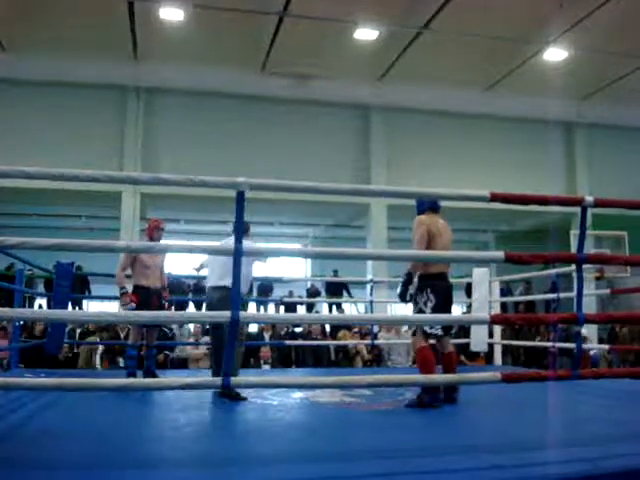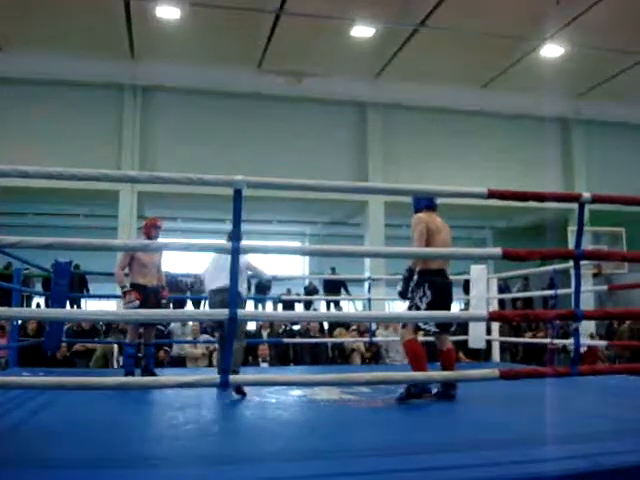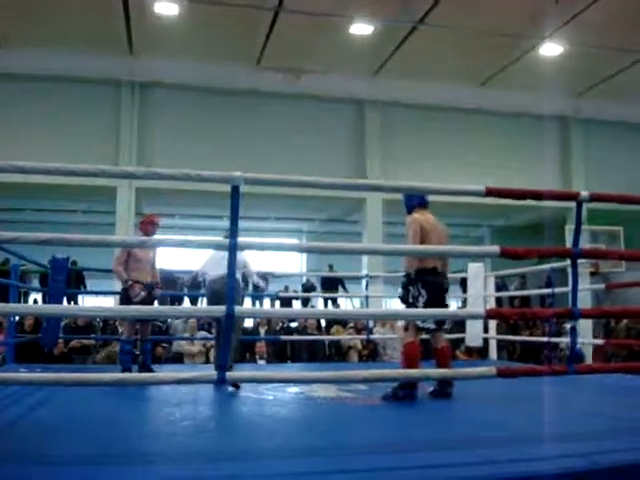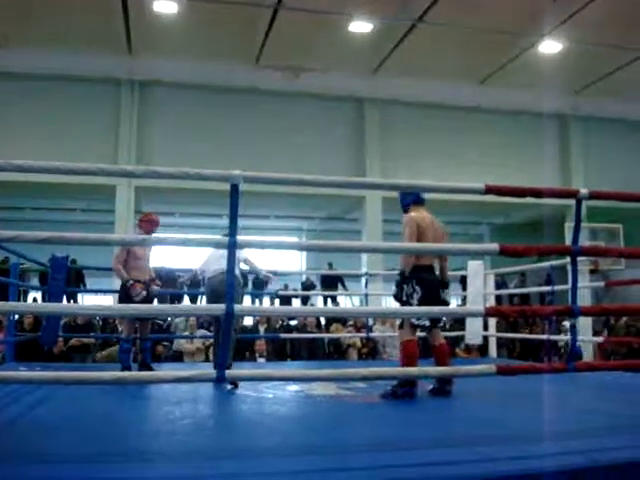
dt=0.2s
person 1, frame 1
left shoulder: (422, 221)
right shoulder: (446, 226)
left wrist: (407, 280)
left hip: (429, 284)
right hip: (444, 284)
left knee: (420, 338)
right knee: (443, 338)
left ankle: (431, 391)
right ankle: (450, 390)
person 1, frame 2
left shoulder: (419, 219)
right shoulder: (444, 225)
left elbow: (418, 251)
left wrist: (407, 277)
left hip: (428, 280)
right hip: (444, 280)
left knee: (408, 330)
right knee: (442, 335)
left ankle: (420, 383)
right ankle: (448, 387)
person 1, frame 3
left shoulder: (414, 220)
right shoulder: (440, 225)
left wrist: (407, 281)
right wrist: (444, 287)
left hip: (422, 279)
right hip: (437, 279)
left knee: (411, 331)
right knee: (438, 333)
left ankle: (408, 387)
right ankle: (445, 384)
person 1, frame 4
left shoulder: (411, 218)
right shoulder: (437, 222)
left elbow: (409, 252)
right elbow: (443, 258)
left wrist: (402, 280)
right wrist: (444, 285)
left hip: (417, 277)
right hip: (432, 277)
left knee: (407, 329)
right knee: (434, 330)
left ankle: (407, 385)
right ankle: (444, 382)
person 2, frame 1
left shoulder: (221, 246)
right shoulder: (247, 245)
left elbow: (205, 263)
left wrist: (200, 267)
left hip: (213, 295)
right hip: (227, 297)
left knee: (217, 340)
right knee: (236, 341)
left ankle: (217, 380)
right ankle: (227, 388)
person 2, frame 2
left shoulder: (216, 256)
right shoulder: (238, 253)
left elbow: (204, 276)
right elbow: (250, 267)
right wrist: (266, 276)
left hip: (213, 297)
right hip: (231, 295)
left knee: (223, 337)
right knee: (237, 337)
right ankle: (233, 375)
person 2, frame 3
left shoulder: (213, 254)
right shoulder: (236, 251)
left elbow: (199, 273)
right elbow: (247, 267)
right wrist: (259, 282)
left hip: (212, 285)
right hip: (229, 283)
left knee: (220, 329)
right knee: (233, 329)
left ankle: (219, 369)
right ankle: (226, 369)
person 2, frame 4
left shoulder: (212, 254)
left elbow: (198, 271)
right elbow: (247, 261)
right wrist: (262, 273)
left hip: (211, 283)
right hip: (228, 280)
left knee: (217, 327)
right knee: (230, 326)
right ankle: (226, 367)
person 3, frame 1
left shoulder: (161, 252)
right elbow: (120, 271)
left wrist: (164, 290)
right wrist: (124, 292)
left hip: (157, 295)
right hip: (141, 294)
left knee: (152, 336)
right knee: (136, 334)
left ankle: (150, 372)
right ankle: (131, 374)
person 3, frame 2
left shoulder: (158, 250)
right elbow: (119, 270)
left wrist: (164, 290)
right wrist: (126, 290)
left hip: (153, 293)
right hip: (137, 292)
left knee: (150, 334)
right knee: (133, 333)
left ankle: (148, 370)
right ankle: (128, 373)
person 3, frame 3
left shoulder: (153, 246)
right elbow: (117, 266)
left wrist: (157, 284)
right wrist: (129, 285)
left hip: (147, 290)
right hip: (133, 290)
left knee: (146, 330)
right knee: (129, 329)
left ankle: (145, 366)
right ankle: (126, 369)
person 3, frame 4
left shoulder: (148, 244)
right elbow: (116, 265)
left wrist: (153, 280)
right wrist: (130, 283)
left hip: (144, 287)
right hip: (131, 288)
left knee: (146, 328)
right knee: (129, 327)
left ankle: (145, 365)
right ankle: (125, 368)
